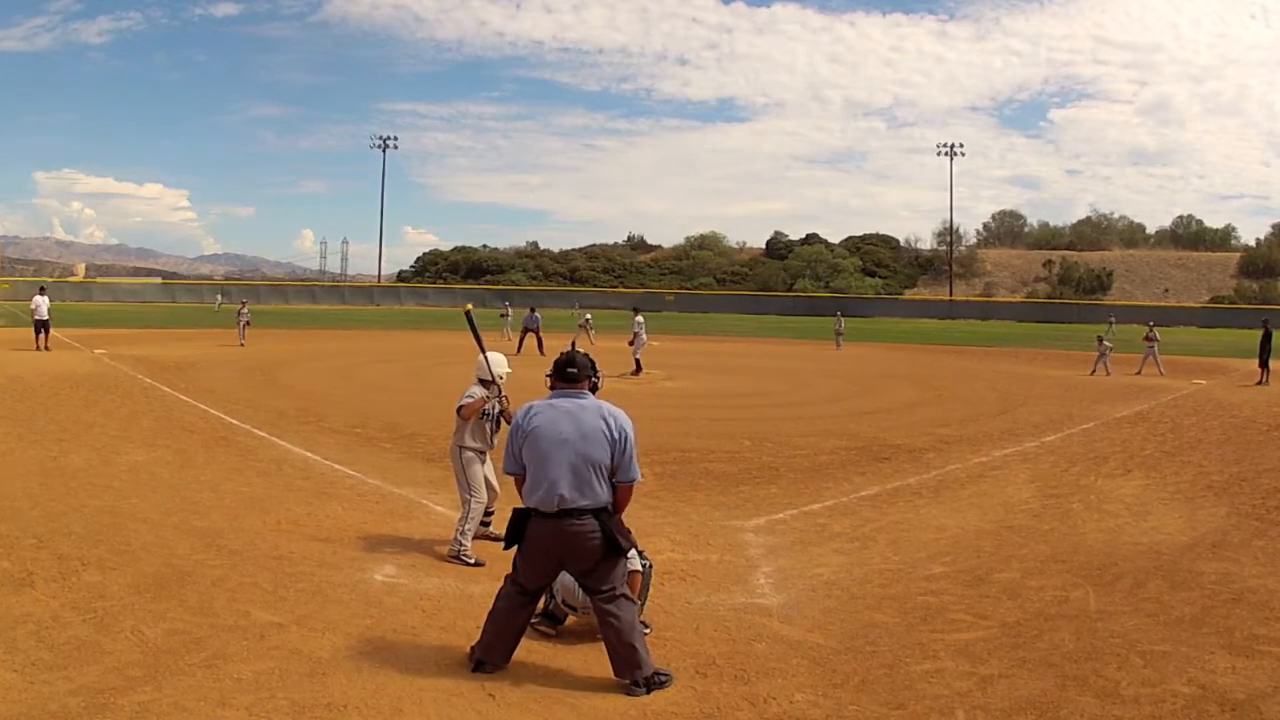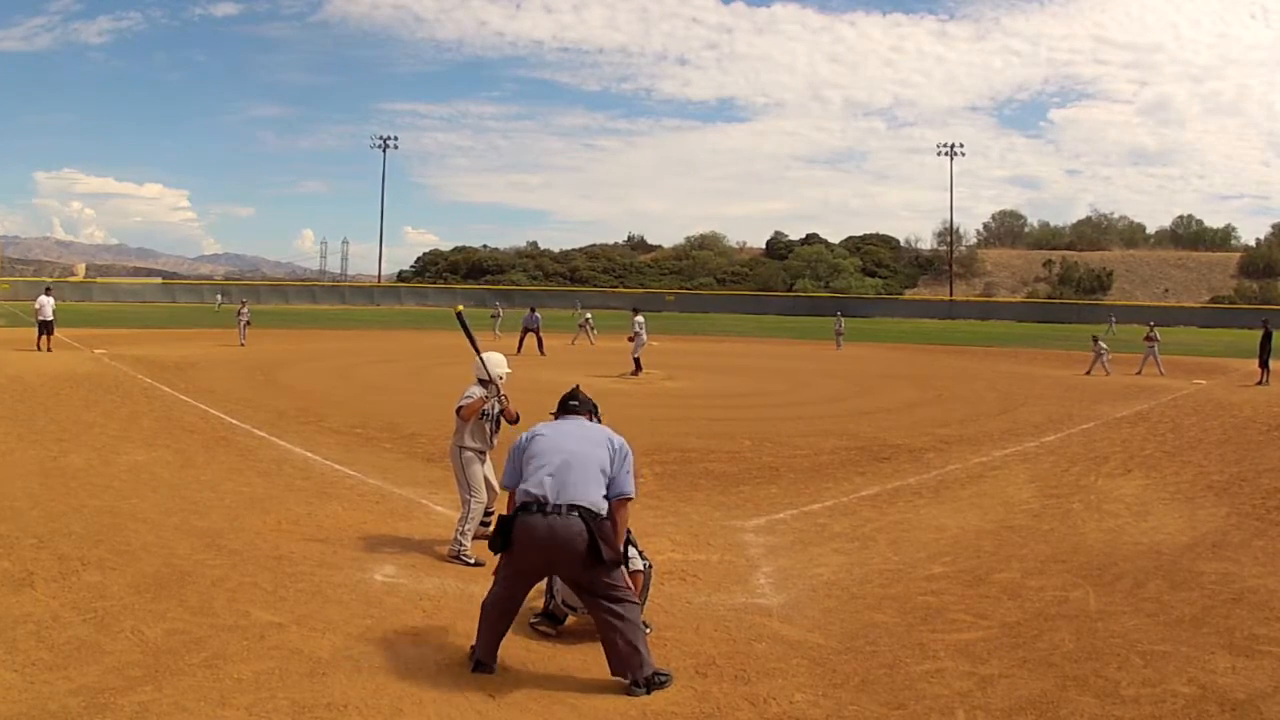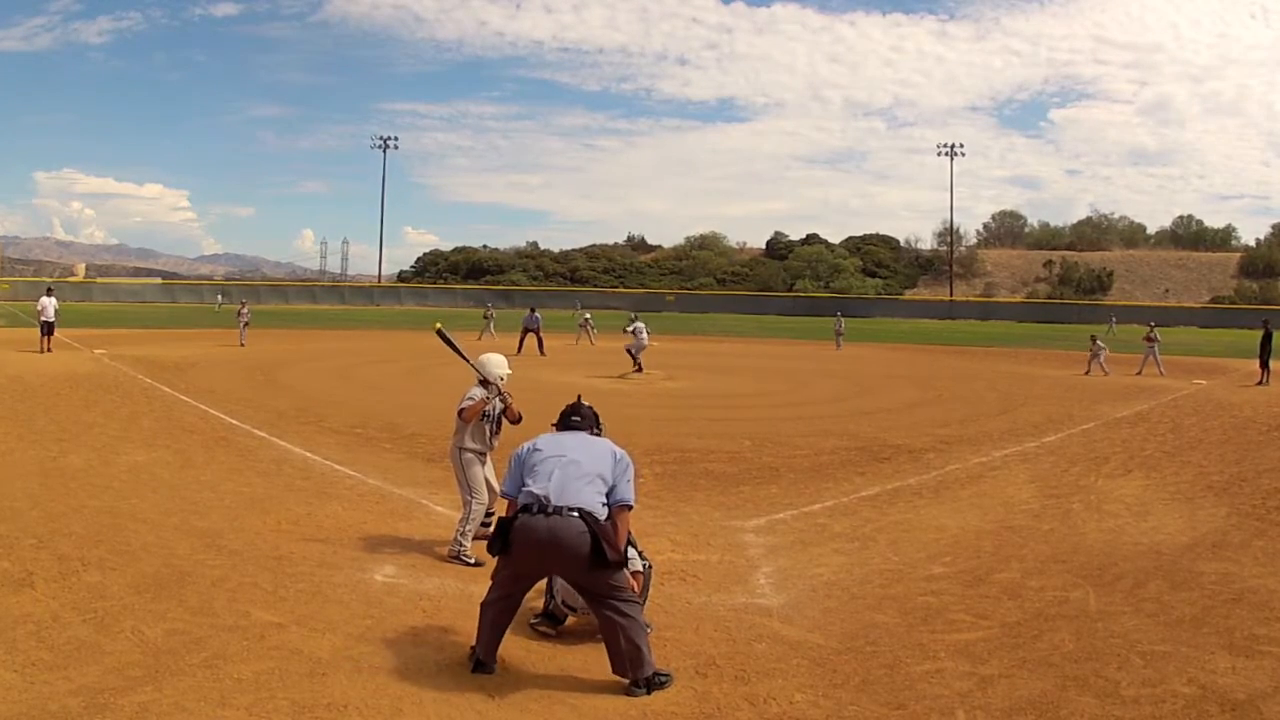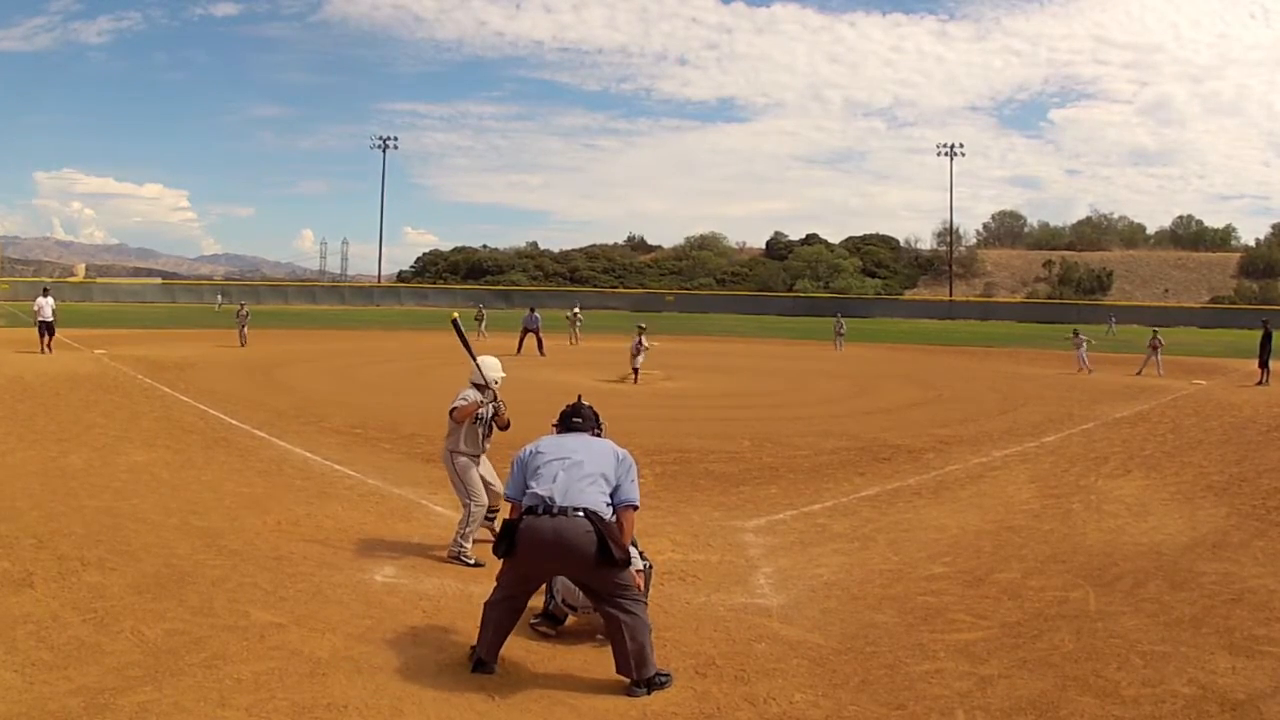
dt=0.4s
person 1, frame 1
left shoulder: (527, 415)
right shoulder: (614, 418)
left elbow: (518, 478)
right elbow: (626, 484)
right wrist: (609, 520)
left hip: (539, 526)
right hip: (592, 528)
left knee: (518, 592)
right knee: (614, 600)
left ankle: (486, 657)
right ankle: (641, 675)
person 1, frame 2
left shoulder: (530, 435)
right shoulder: (613, 440)
left elbow: (513, 495)
right elbow: (620, 504)
left wrist: (516, 534)
right wrist: (615, 552)
left hip: (528, 524)
right hip: (581, 529)
left knee: (504, 592)
right knee: (618, 600)
person 1, frame 3
left shoulder: (530, 446)
right shoulder: (615, 452)
left elbow: (512, 504)
right elbow: (620, 514)
left wrist: (510, 548)
right wrist: (616, 562)
left hip: (528, 528)
right hip: (580, 532)
left knee: (503, 591)
right knee: (621, 599)
person 1, frame 4
left shoulder: (532, 449)
right shoulder: (617, 454)
left elbow: (516, 508)
right elbow: (625, 516)
left wrist: (512, 555)
right wrist: (621, 562)
left hip: (533, 530)
right hip: (585, 532)
left knee: (508, 592)
right knee: (626, 599)
person 2, frame 1
left shoulder: (495, 393)
right shoulder: (475, 392)
left elbow: (512, 421)
right elbow: (463, 413)
left wrist: (505, 408)
right wrist: (487, 397)
left hip: (482, 452)
right hip: (466, 452)
left knee: (492, 492)
right knee: (476, 499)
left ankle: (482, 529)
right ankle: (459, 549)
person 2, frame 2
left shoulder: (496, 394)
right shoulder: (474, 392)
left elbow: (513, 419)
right elbow: (463, 414)
left wrist: (506, 406)
right wrist: (486, 397)
left hip: (482, 452)
right hip: (466, 452)
left knee: (492, 492)
right knee: (476, 499)
left ankle: (481, 529)
right ankle: (459, 549)
person 2, frame 3
left shoulder: (497, 396)
right shoulder: (475, 394)
left elbow: (515, 419)
right elbow: (464, 416)
left wrist: (509, 403)
right wrist: (487, 398)
left hip: (482, 453)
right hip: (466, 453)
left knee: (492, 493)
right knee: (477, 500)
left ankle: (482, 529)
right ankle: (458, 549)
person 2, frame 4
left shoulder: (489, 399)
right shoulder: (469, 396)
left elbow: (504, 426)
right elbow: (456, 416)
left wrist: (501, 413)
right wrist: (483, 402)
left hip: (477, 455)
right hip: (459, 456)
left knee: (496, 491)
right knee: (477, 502)
left ankle: (488, 522)
right ankle: (458, 551)
